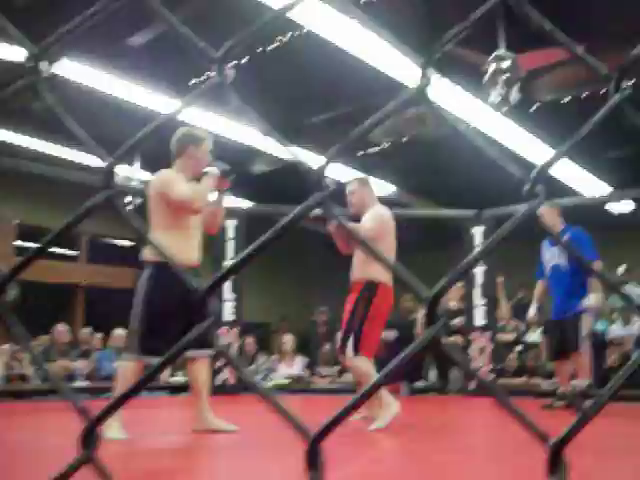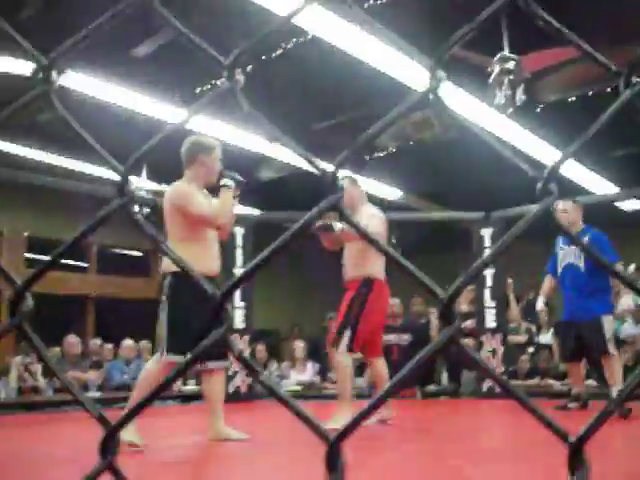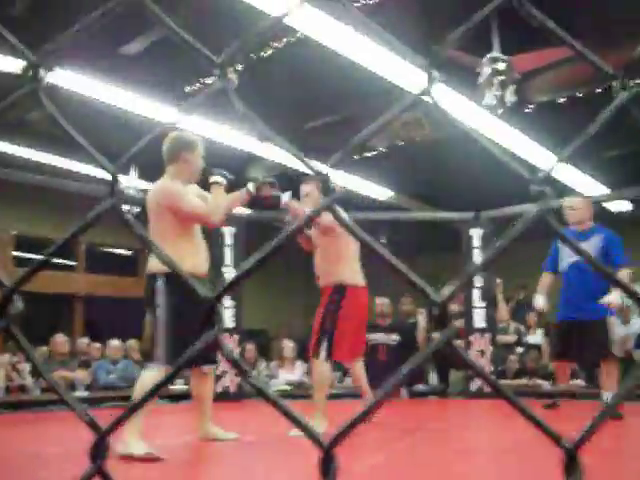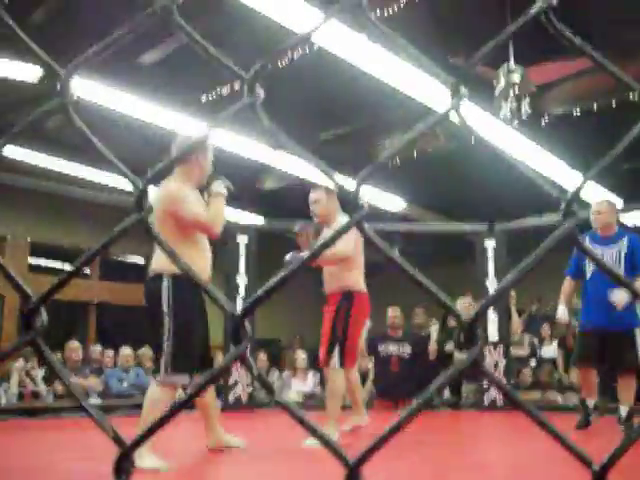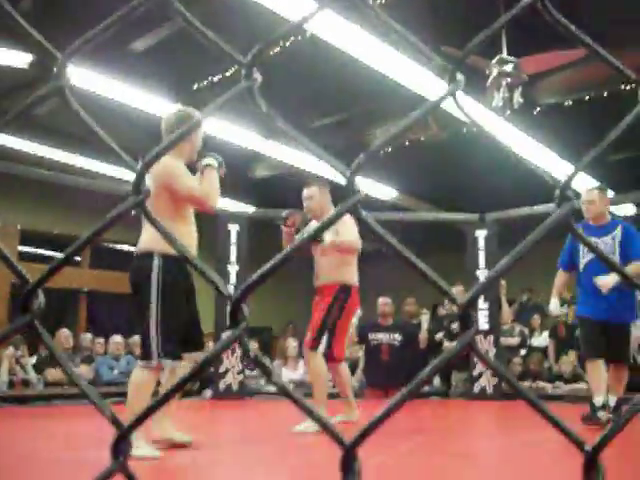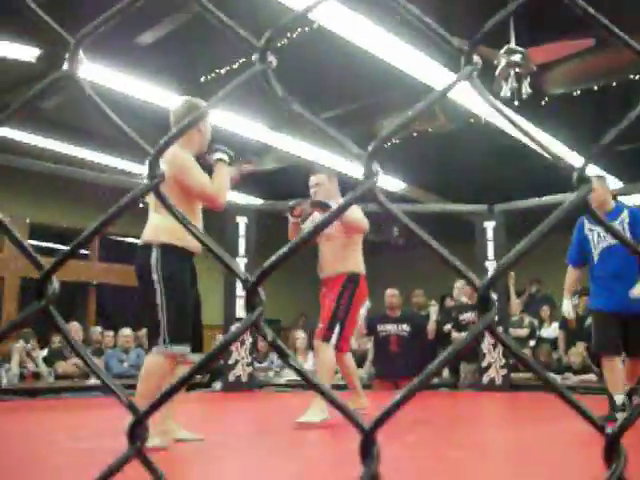
dt=0.2s
person 1, frame 1
left shoulder: (192, 187)
right shoulder: (165, 178)
left elbow: (212, 227)
right elbow: (194, 204)
left wrist: (220, 191)
right wrist: (210, 176)
right hip: (160, 272)
left knee: (200, 346)
right knee: (141, 350)
left ankle: (203, 416)
right ankle: (112, 419)
person 1, frame 2
left shoulder: (202, 195)
right shoulder: (181, 191)
left elbow: (224, 227)
right elbow: (216, 221)
left wrist: (229, 200)
right wrist: (227, 188)
left hip: (206, 284)
right hip: (181, 282)
left knee: (214, 356)
right knee: (170, 356)
left ankle: (216, 425)
right ankle: (128, 423)
person 1, frame 3
left shoulder: (187, 190)
right shoulder: (166, 188)
left elbow: (220, 208)
right elbow: (212, 216)
left wrist: (251, 191)
right wrist: (218, 182)
left hip: (190, 284)
right hip: (170, 282)
left knee: (204, 359)
right knee: (165, 359)
left ankle: (206, 426)
right ankle: (128, 435)
person 1, frame 4
left shoulder: (186, 193)
right shoulder: (173, 190)
left elbow: (203, 227)
right elbow: (212, 227)
left wrist: (213, 198)
right wrist: (218, 193)
left hip: (185, 288)
right hip: (172, 285)
left knee: (199, 365)
right knee: (172, 370)
left ankle: (215, 433)
right ankle: (140, 451)
person 1, frame 5
left shoulder: (171, 168)
right shoulder: (167, 165)
left elbow: (190, 200)
right elbow: (207, 202)
left wrist: (202, 174)
right wrist: (210, 168)
left hip: (172, 266)
right hip: (160, 264)
left knee: (187, 350)
right knee: (156, 354)
left ankle: (162, 425)
right ankle: (130, 438)
person 1, frame 6
left shoulder: (184, 162)
right shoulder: (177, 158)
left elbow: (210, 189)
right elbow: (216, 198)
left wrist: (231, 171)
right wrist: (221, 161)
left hip: (179, 260)
right hip: (164, 255)
left knee: (181, 348)
right knee: (171, 343)
left ankle: (163, 425)
person 2, frame 1
left shoulder: (378, 213)
right shoulder: (371, 219)
left elbow: (360, 234)
right elbow: (348, 249)
left wrist: (336, 222)
right wrist: (335, 229)
left hip: (370, 291)
right hip: (367, 291)
left knee: (348, 352)
right knee: (361, 352)
left ankle: (386, 401)
right ankle: (374, 407)
person 2, frame 2
left shoulder: (370, 213)
right shoulder: (357, 216)
left elbow: (374, 234)
right elbow: (333, 244)
left wrist: (339, 226)
right wrist: (323, 229)
left hip: (366, 288)
right hip: (369, 289)
left knee: (338, 345)
right knee: (372, 352)
left ankle: (345, 409)
right ankle: (384, 408)
person 2, frame 3
left shoulder: (331, 214)
right shoulder: (328, 218)
left elbow: (317, 220)
right elbow: (311, 246)
left wrist: (286, 201)
right wrist: (301, 231)
left hip: (341, 293)
right hip: (352, 292)
left knee: (320, 354)
right knee: (349, 355)
left ankle: (318, 420)
right ankle: (368, 403)
person 2, frame 4
left shoulder: (344, 224)
right shoulder: (328, 230)
left elbow: (344, 253)
right elbow: (320, 258)
left wrist: (305, 257)
right wrist: (305, 241)
left hip: (348, 299)
right hip: (338, 301)
left knee: (332, 363)
right knee: (344, 361)
left ankle: (331, 429)
right ankle: (360, 414)
person 2, frame 5
left shoulder: (342, 220)
right shoulder: (313, 226)
left elbow: (355, 246)
left wrist: (326, 239)
right wrist: (288, 228)
left hip: (340, 293)
right hip: (324, 295)
left knee: (313, 348)
right knee: (333, 355)
left ankle: (319, 414)
right ankle: (351, 410)
person 2, frame 6
left shoulder: (347, 208)
right shoulder: (318, 215)
left elbow: (362, 226)
right elbow: (296, 240)
left wrist: (332, 207)
right wrist: (295, 217)
left hip: (348, 283)
right hip: (331, 285)
left knee: (325, 340)
right knee: (339, 345)
left ankle: (320, 406)
right ankle: (359, 398)
person 3, frame 1
left shoulder: (576, 235)
right shoulder: (545, 244)
left elbow: (594, 264)
right elbow: (543, 277)
left wrist: (594, 293)
right wrist: (534, 304)
left hip: (579, 304)
right hip: (558, 309)
left knee: (578, 347)
right knee: (558, 354)
left ankle: (583, 390)
right ankle: (564, 394)
person 3, frame 2
left shoulder: (595, 237)
right shoulder: (559, 242)
left elbow: (614, 266)
right elbow: (552, 274)
right wrist: (541, 298)
left hip: (596, 307)
right hip: (570, 311)
left knee: (606, 351)
right knee: (570, 356)
left ankle: (618, 398)
right ankle: (578, 397)
person 3, frame 3
left shoulder: (604, 236)
left elbow: (623, 268)
right elbow: (550, 270)
left wrist: (617, 291)
right wrist: (540, 294)
left hip: (598, 310)
right hip: (567, 310)
left knee: (606, 355)
right knee: (560, 355)
left ankle: (609, 400)
person 3, frame 4
right shoulder: (585, 241)
right elbow: (572, 277)
right wrist: (562, 303)
right hip: (591, 317)
right knee: (585, 363)
right ankle: (588, 407)
person 3, frame 5
right shoulder: (578, 233)
right elbow: (565, 269)
left wrist: (613, 277)
right wrist: (554, 297)
right hip: (589, 308)
left knee: (620, 360)
right knee: (593, 356)
left ankle: (614, 405)
right ankle: (599, 407)
person 3, frame 6
right shoulder: (583, 224)
right elbow: (575, 265)
right wrist: (567, 297)
right hip: (603, 301)
right knee: (608, 352)
right ankle: (619, 405)
